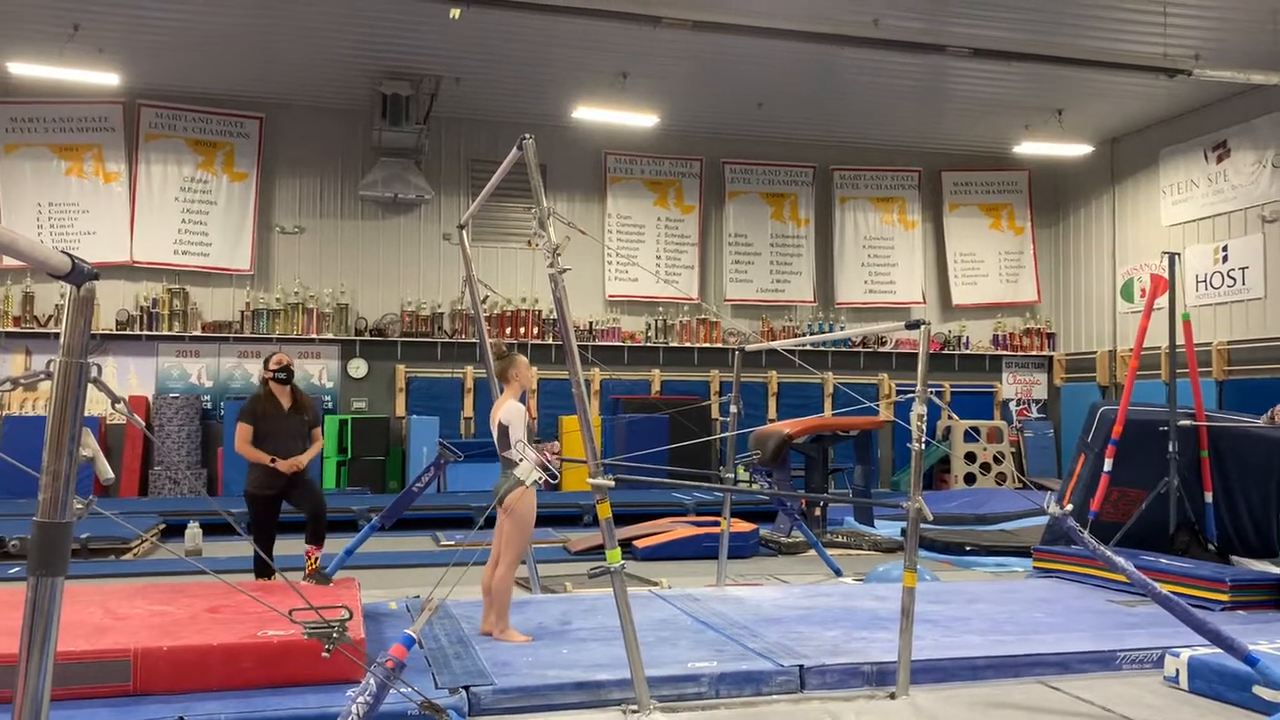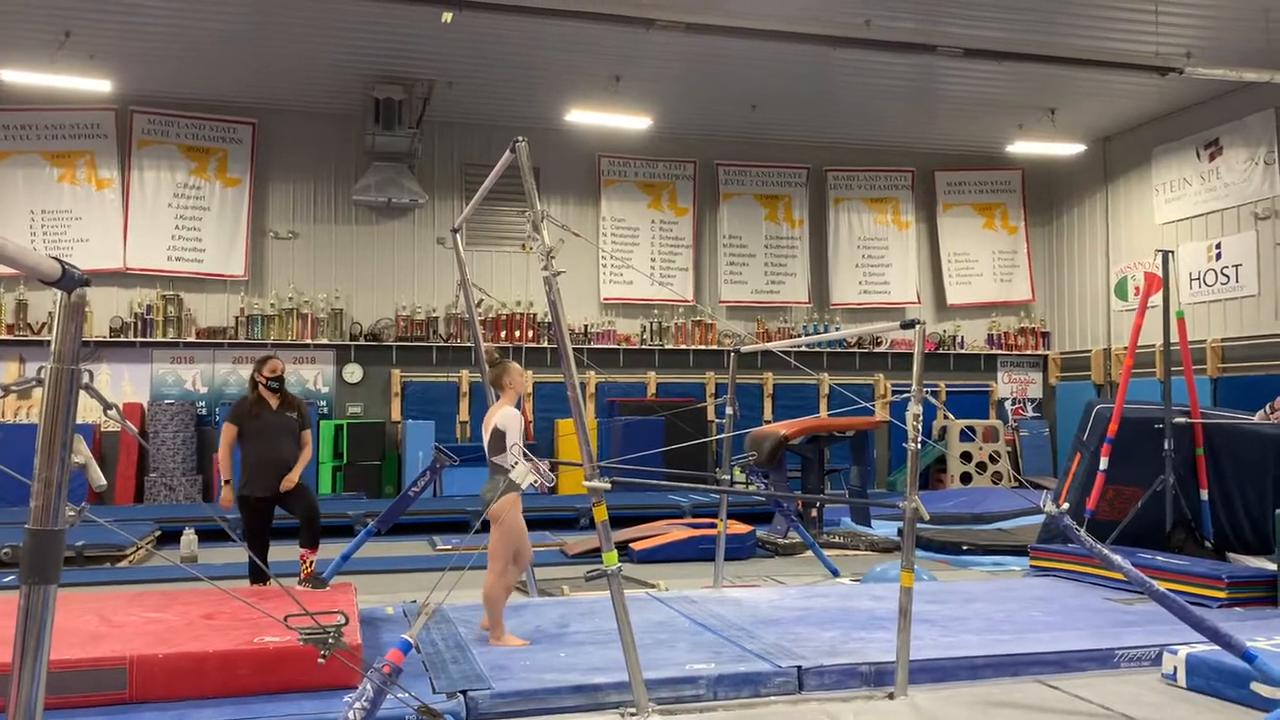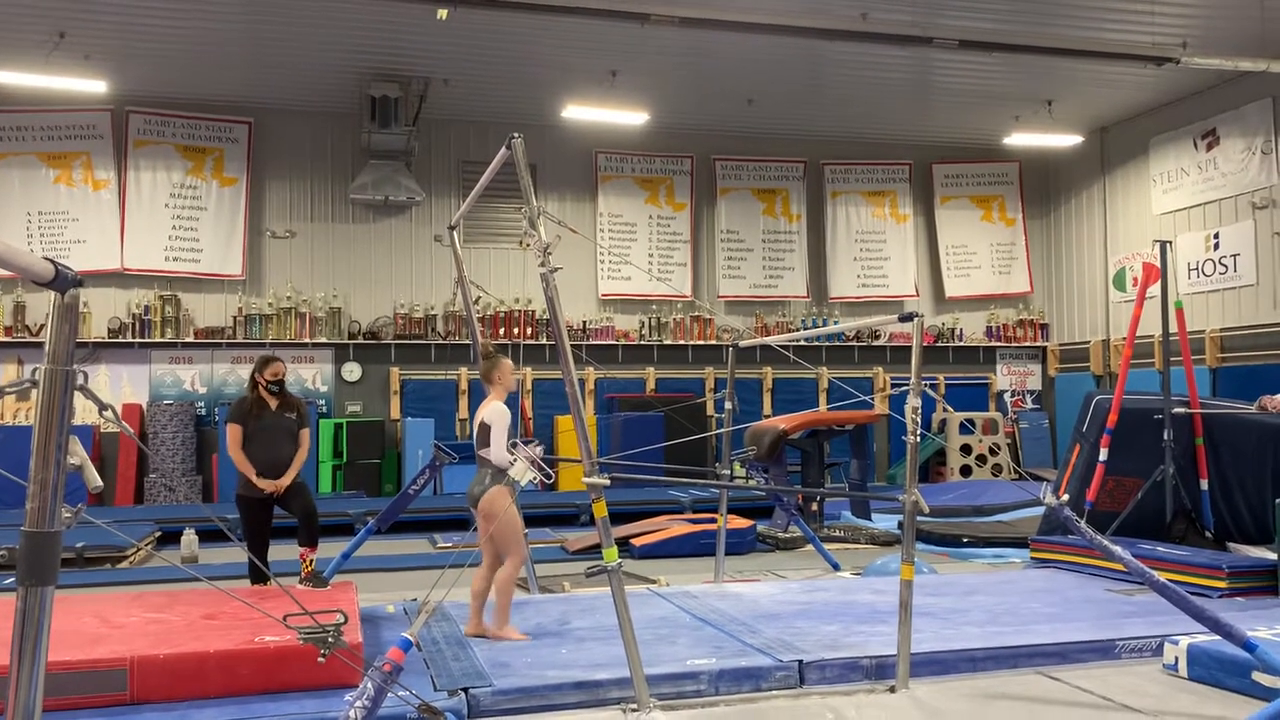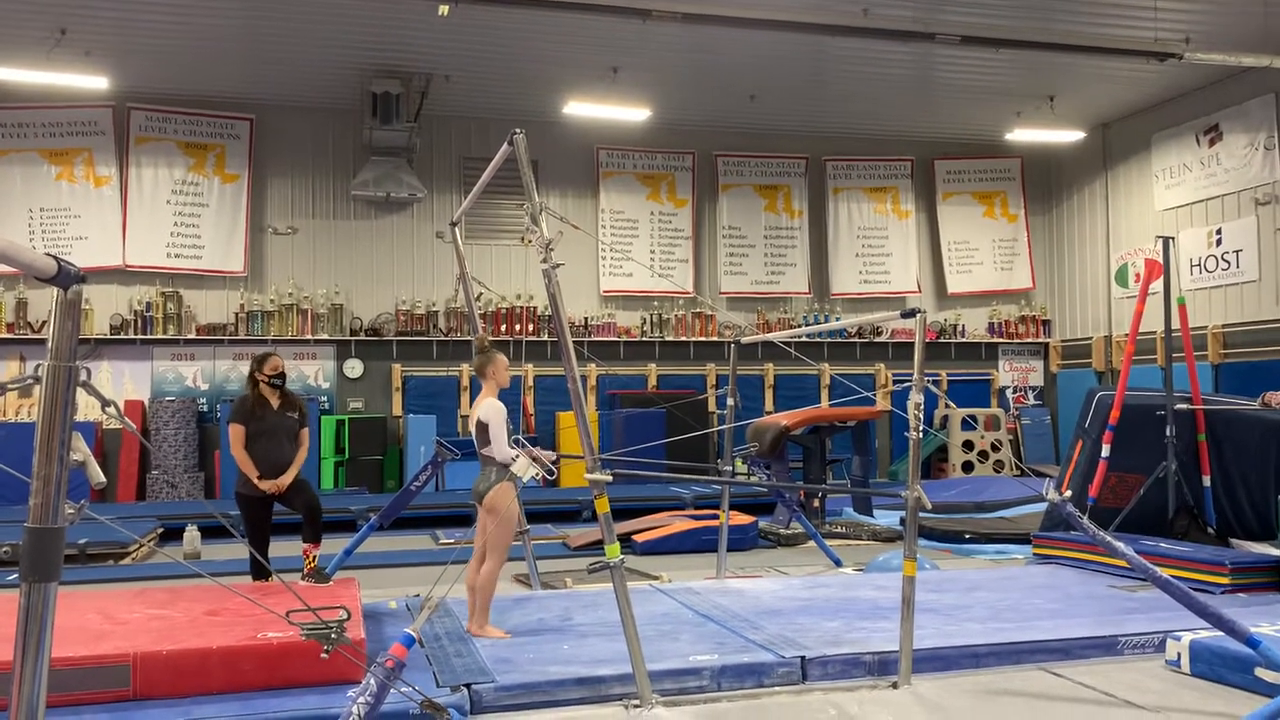
dt=0.5s
person 1, frame 1
left shoulder: (500, 406)
right shoulder: (516, 408)
right elbow: (521, 458)
left wrist: (540, 451)
right wrist: (546, 459)
left hip: (506, 485)
right hip: (519, 488)
left knee: (496, 559)
right knee: (509, 562)
left ankle: (489, 620)
right ankle: (502, 627)
person 1, frame 2
left shoulder: (493, 413)
right shoulder: (512, 415)
right elbow: (514, 463)
left hip: (495, 490)
right hip: (505, 494)
left knee: (522, 559)
right knee: (499, 567)
left ankle: (492, 617)
right ankle: (498, 633)
person 1, frame 3
left shoulder: (485, 408)
right shoulder: (500, 410)
right elbow: (499, 457)
left wrist: (518, 457)
left hip: (481, 487)
right hip: (493, 489)
left knee: (491, 561)
right knee: (515, 557)
left ankle: (476, 623)
right ankle: (502, 625)
person 1, frame 4
left shoulder: (479, 405)
right shoulder: (495, 407)
right elbow: (502, 453)
left hip: (485, 482)
right hip: (499, 484)
left knee: (480, 557)
right knee: (495, 559)
left ankle: (474, 620)
right ankle: (481, 624)
person 2, frame 1
left shoulder: (306, 404)
right shoulder: (255, 404)
left elbow: (318, 440)
right elbow: (241, 445)
left wrist: (304, 458)
right wrist: (276, 462)
left hip: (297, 478)
right hip: (262, 483)
left knee: (318, 508)
right knee: (263, 540)
left ankle: (312, 570)
person 2, frame 2
left shoulder: (296, 406)
right shoulder: (243, 407)
left elbow: (307, 446)
right elbow: (225, 447)
left wrist: (295, 473)
right wrist: (227, 484)
left hip: (287, 484)
right hip: (253, 488)
left knee: (311, 511)
right knee: (257, 546)
left ankle: (307, 574)
person 2, frame 3
left shoulder: (296, 406)
right shoulder: (242, 406)
left elbow: (304, 446)
right elbow: (234, 449)
left wrist: (288, 477)
right wrist: (258, 479)
left hip: (287, 482)
right hip: (252, 488)
left knee: (309, 511)
right knee: (257, 546)
left ankle: (307, 573)
person 2, frame 4
left shoulder: (295, 404)
right shoulder: (244, 405)
left elbow: (303, 445)
right elbow: (237, 449)
left wrist: (290, 474)
right wrist: (259, 480)
left hip: (287, 480)
right hip: (252, 486)
left knee: (313, 505)
right knee: (258, 543)
left ankle: (310, 569)
